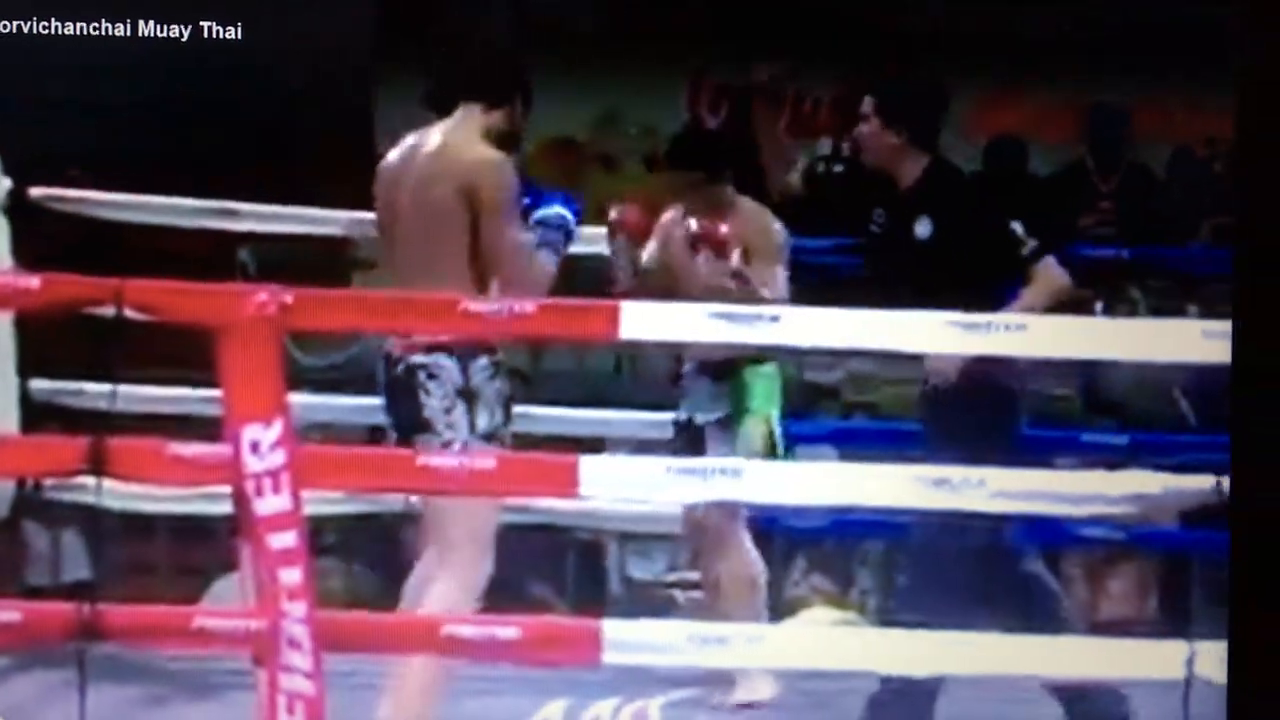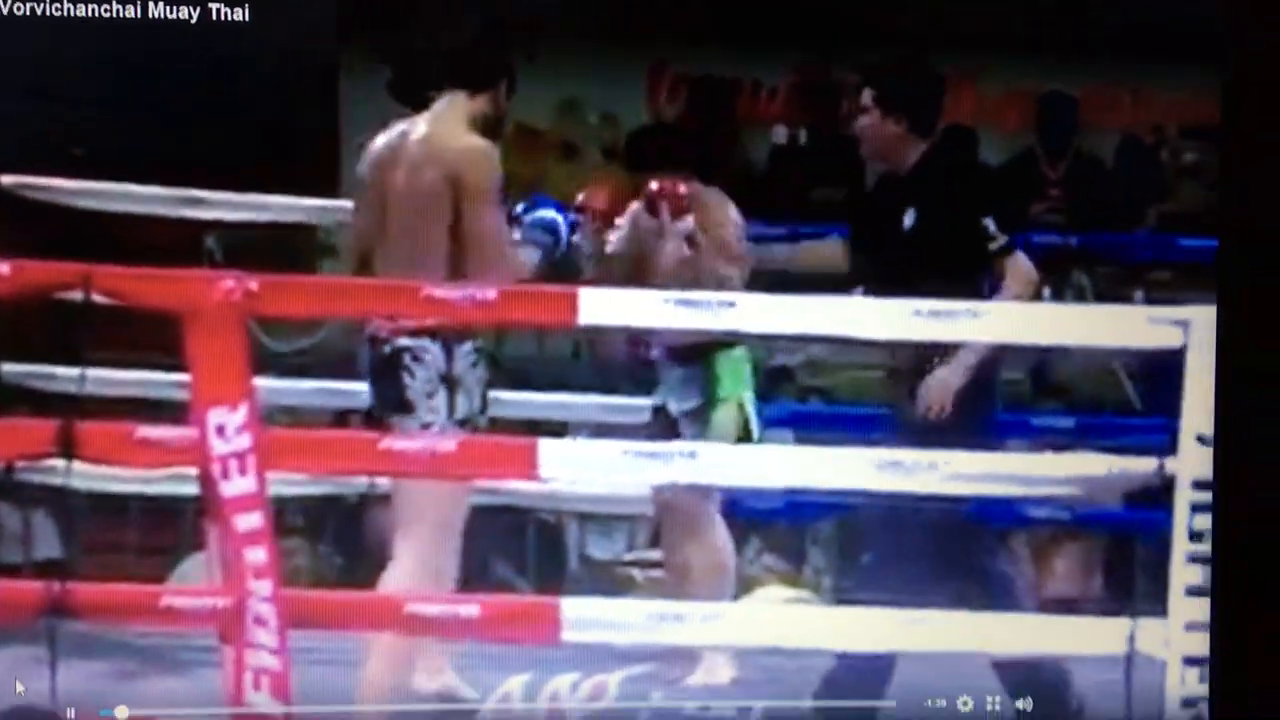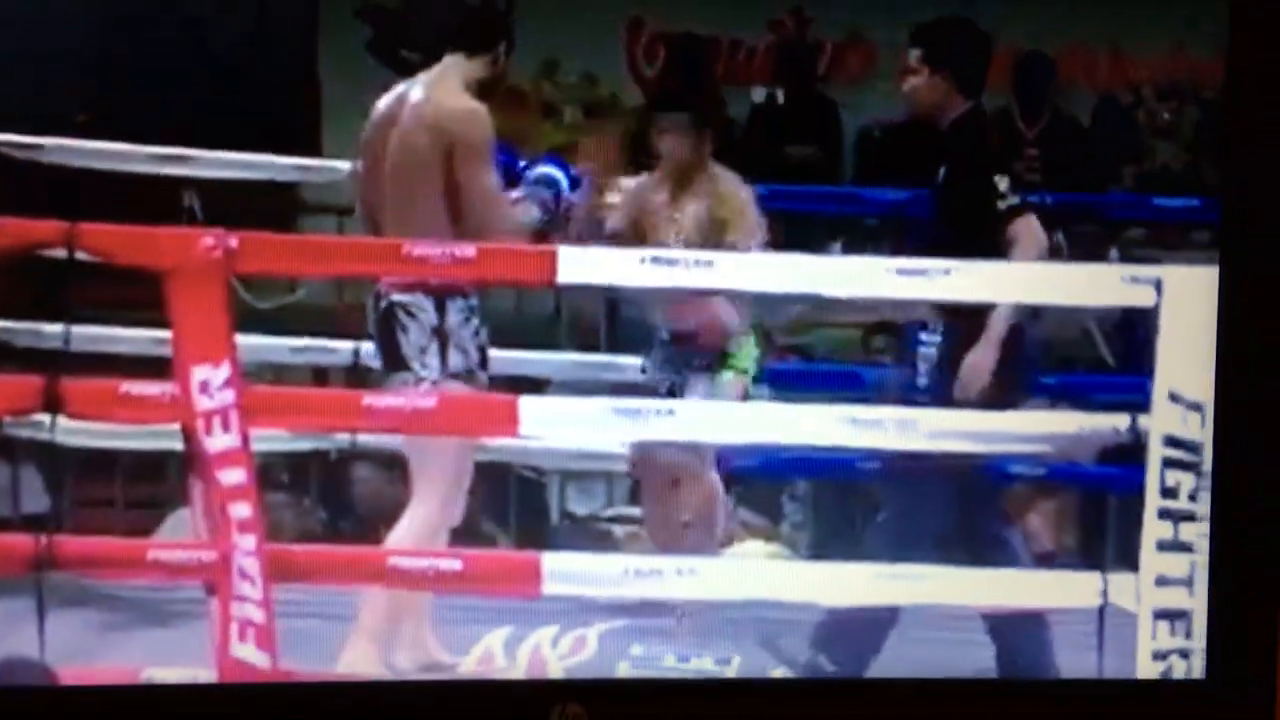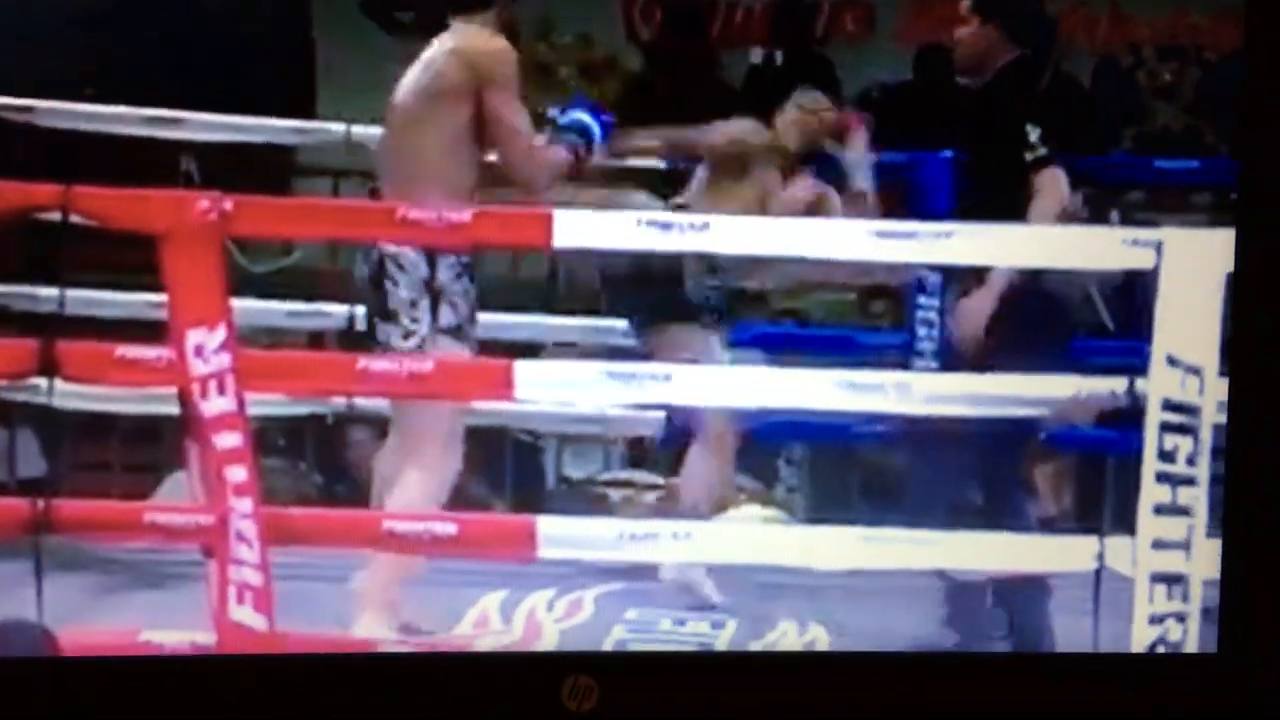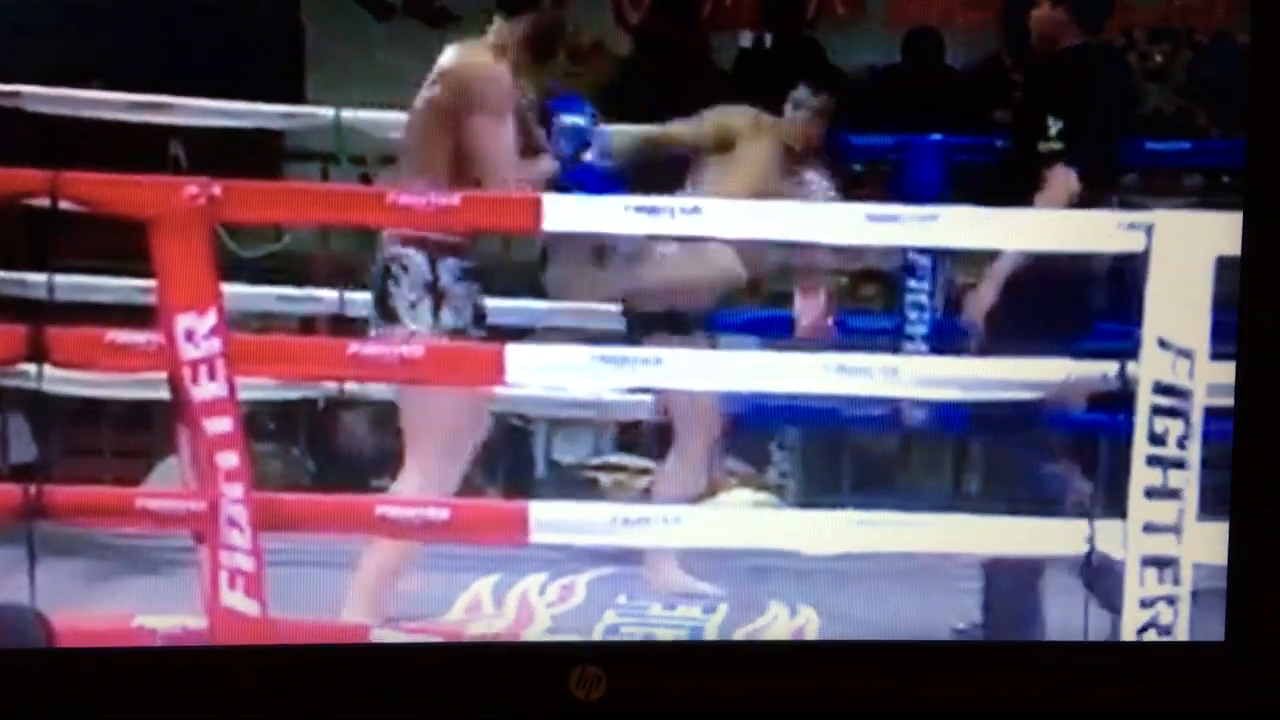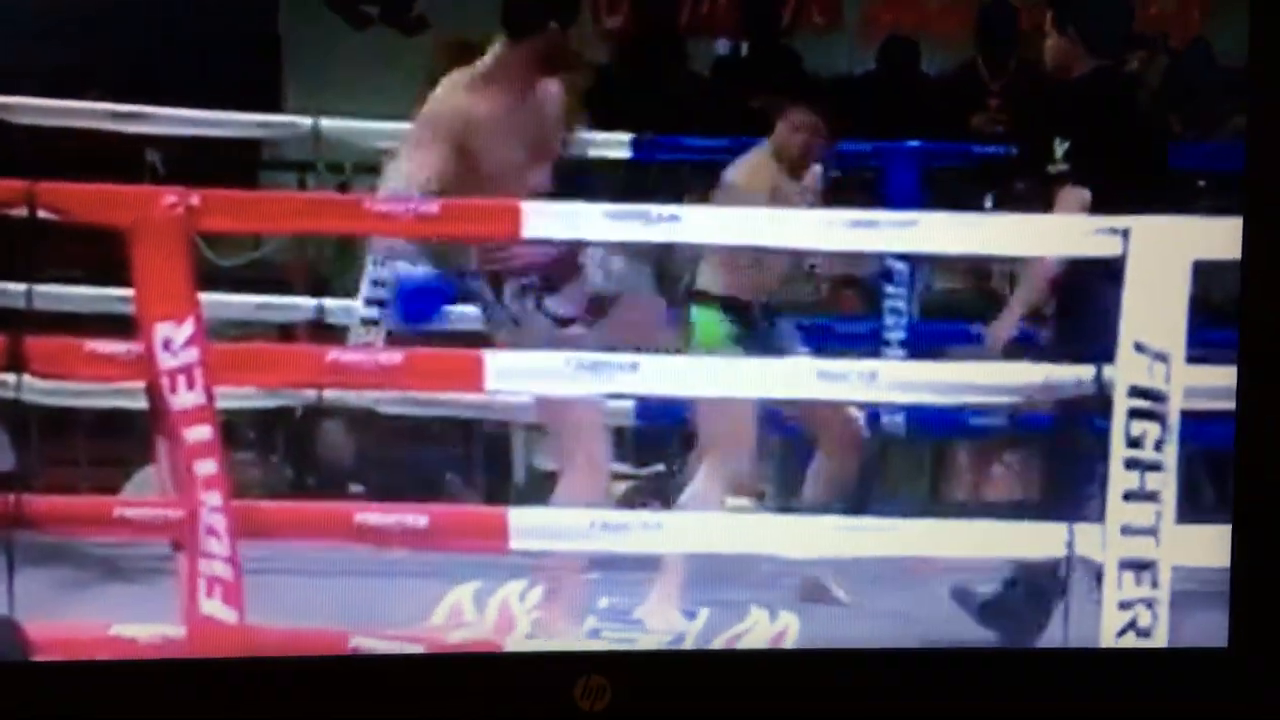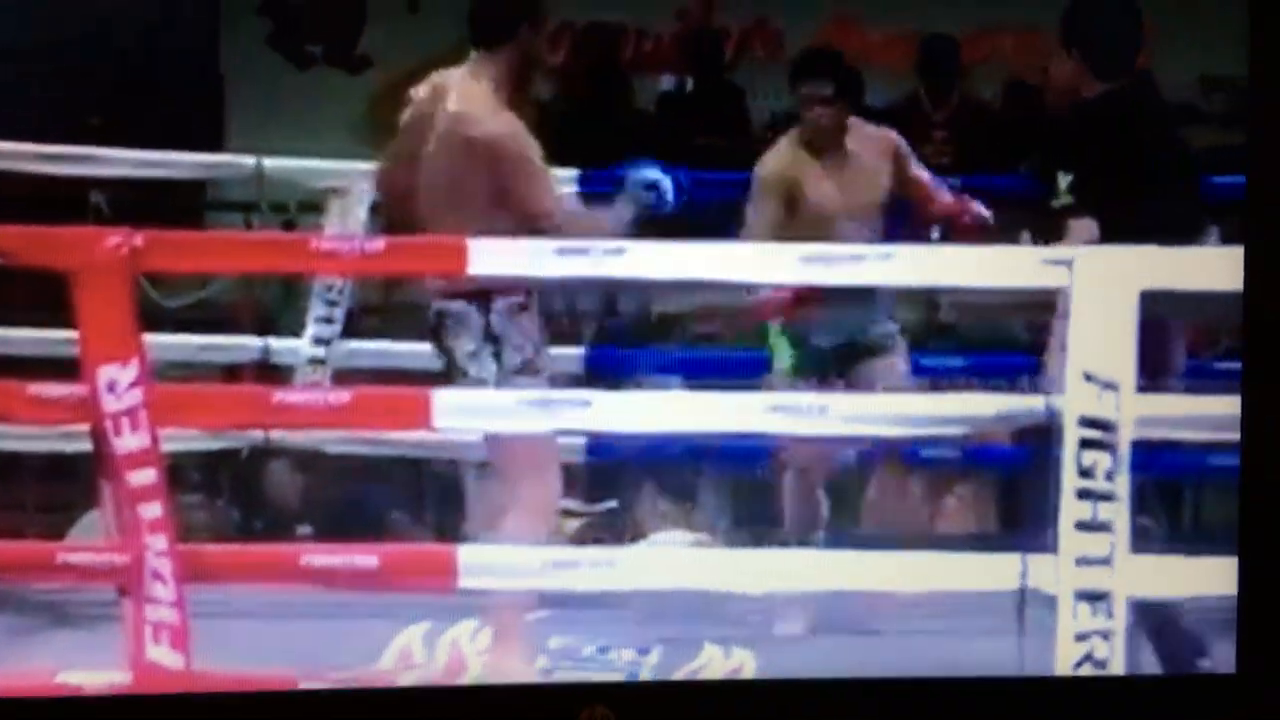
dt=0.3s
person 1, frame 1
left shoulder: (397, 160)
right shoulder: (487, 165)
right elbow: (522, 288)
right wrist: (551, 236)
left hip: (403, 361)
right hip: (454, 366)
left knee: (442, 549)
right knee: (467, 566)
person 1, frame 2
left shoulder: (383, 146)
right shoulder: (472, 152)
left elbow: (361, 257)
right elbow: (493, 275)
left hip: (389, 343)
right hip: (437, 351)
left knee: (440, 518)
right knee: (420, 542)
left ankle: (431, 666)
right ankle: (370, 701)
person 1, frame 3
left shoulder: (390, 106)
right shoulder: (465, 114)
right elbow: (492, 231)
right wrist: (540, 200)
left hip: (397, 300)
right hip: (437, 306)
left knee: (438, 484)
right knee: (435, 498)
left ankle: (414, 639)
right ankle: (359, 658)
person 1, frame 4
left shoulder: (429, 65)
right shoulder: (485, 53)
right elbow: (528, 170)
right wrist: (577, 145)
left hip: (389, 261)
right hip: (423, 267)
left knee: (409, 440)
right knee: (434, 462)
left ankle: (376, 598)
right ankle: (366, 615)
person 1, frame 5
left shoulder: (500, 77)
right shoulder: (480, 72)
left elbow: (528, 150)
right elbow: (503, 184)
right wrist: (559, 159)
left hip: (431, 264)
right hip: (426, 266)
left knee: (470, 423)
right knee: (433, 465)
left ankle: (386, 584)
right ankle: (360, 613)
person 1, frame 6
left shoulder: (547, 84)
right shoulder: (456, 108)
right elbow: (400, 190)
right wrist: (399, 261)
left hip: (567, 253)
right hip: (522, 285)
left knee: (648, 326)
right knee: (589, 458)
right ankle: (556, 620)
person 1, frame 7
left shoulder: (431, 95)
right shoulder: (496, 130)
left elbow: (390, 191)
right elbow: (570, 229)
right wrist: (636, 201)
left hip: (465, 300)
right hip: (486, 315)
left knee: (508, 469)
right knee: (535, 489)
right ankle: (508, 661)
person 2, frame 1
left shoulder: (961, 201)
right shoulder: (886, 205)
left elbow: (1051, 280)
left hip: (974, 399)
right hip: (947, 401)
left knee: (931, 568)
right knee: (986, 558)
person 2, frame 2
left shoulder: (951, 187)
right shoulder: (896, 193)
left elbow: (1022, 277)
right elbow: (851, 258)
left wrist: (958, 364)
left hip: (948, 394)
right hip: (927, 390)
left knee: (892, 547)
right knee: (963, 545)
person 2, frame 3
left shoulder: (975, 148)
right shoulder: (961, 147)
left elbow: (1030, 241)
left wrist: (989, 344)
left hip: (980, 356)
right hip: (969, 350)
left knee: (916, 506)
right knee: (975, 512)
left ankle: (837, 656)
right ankle: (1027, 663)
person 2, frame 4
left shoulder: (1013, 97)
right shoulder: (1006, 95)
left elbow: (1053, 194)
left wrist: (989, 289)
left hip: (1011, 309)
right hip: (1017, 306)
left knee: (949, 456)
right knee: (997, 468)
right ankle: (1025, 631)
person 2, frame 5
left shoulder: (1066, 79)
right shoulder: (1099, 74)
left elbow: (1060, 189)
left wrist: (995, 276)
left hip: (1045, 283)
right hip: (1061, 282)
left knee: (1023, 448)
right knee: (1017, 443)
right ankle: (1009, 615)
person 2, frame 6
left shoulder: (1081, 106)
right shoulder: (1131, 105)
left elbow: (1072, 218)
left wrist: (1013, 310)
left hip: (1098, 301)
left knee: (1086, 465)
right knee: (1080, 461)
right ankle: (1019, 607)
person 2, frame 7
left shoulder: (1081, 134)
right shoulder: (1159, 128)
left elbow: (1082, 240)
right elbow: (1193, 239)
left wrist: (1057, 349)
right wrist: (1176, 338)
right hip: (1153, 327)
right ankle: (1178, 648)
person 3, frame 1
left shoulder: (759, 227)
right shoulder: (671, 225)
left elbow: (775, 311)
right elbow: (641, 302)
left wrist: (734, 278)
right wrist: (628, 254)
left hip: (743, 381)
right hip: (697, 377)
left knee: (723, 516)
right knee: (699, 523)
left ankle: (755, 669)
person 3, frame 2
left shoulder: (715, 212)
right shoulder: (638, 213)
left elbow: (729, 284)
right elbow: (608, 278)
left wrist: (691, 235)
left hip: (713, 365)
right hip: (670, 363)
left knee: (695, 501)
right knee: (667, 503)
left ankle: (717, 654)
person 3, frame 3
left shoulder: (728, 193)
right shoulder: (642, 192)
left wrist: (726, 321)
left hip: (719, 351)
right hip: (669, 346)
left knee: (692, 459)
right knee: (651, 470)
person 3, frame 4
left shoulder: (813, 192)
right shoulder: (750, 142)
right elbow: (690, 141)
right wrist: (620, 144)
left hip: (691, 294)
right hip: (661, 265)
left knee: (720, 428)
left ankle: (683, 557)
person 3, frame 5
left shoulder: (816, 191)
right shoulder: (741, 125)
left elbow: (812, 263)
right elbow: (660, 137)
right wrist: (604, 146)
left hip: (683, 305)
right hip: (659, 260)
left knee: (704, 431)
right knee: (721, 268)
left ankle: (662, 563)
person 3, frame 6
left shoulder: (812, 174)
right shoulder: (750, 177)
left hip: (764, 321)
right hip: (722, 319)
left knee: (847, 435)
right knee: (727, 462)
right ankle: (662, 596)
person 3, frame 7
left shoulder: (885, 145)
right shoulder: (778, 167)
left elbow: (931, 198)
right elbow: (758, 246)
left wrist: (963, 211)
right wrist: (770, 287)
left hip: (867, 306)
right hip: (806, 315)
right knee: (807, 458)
